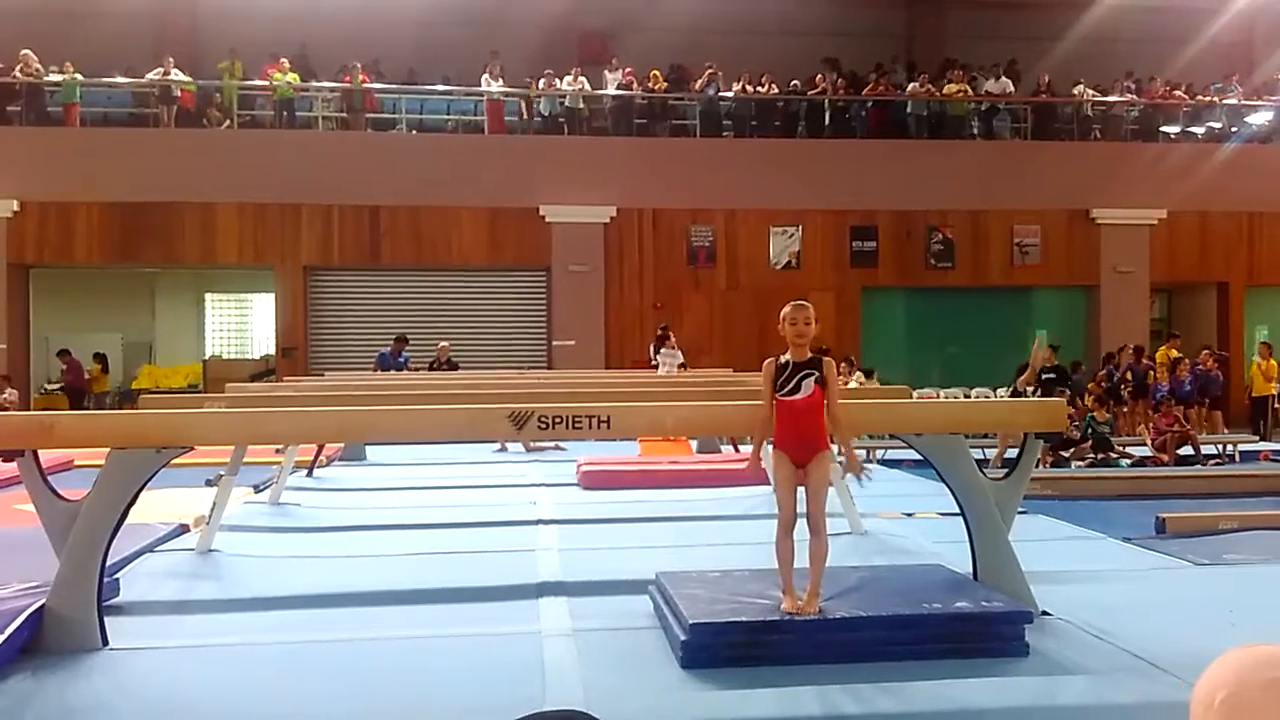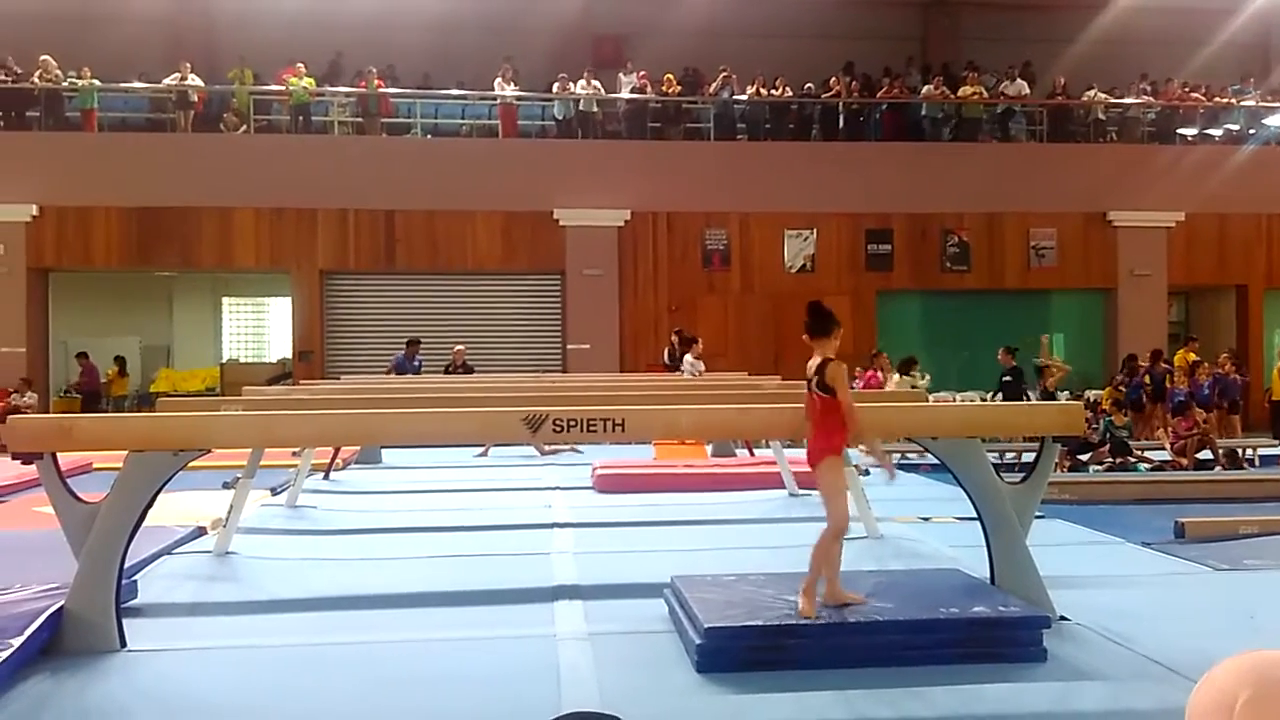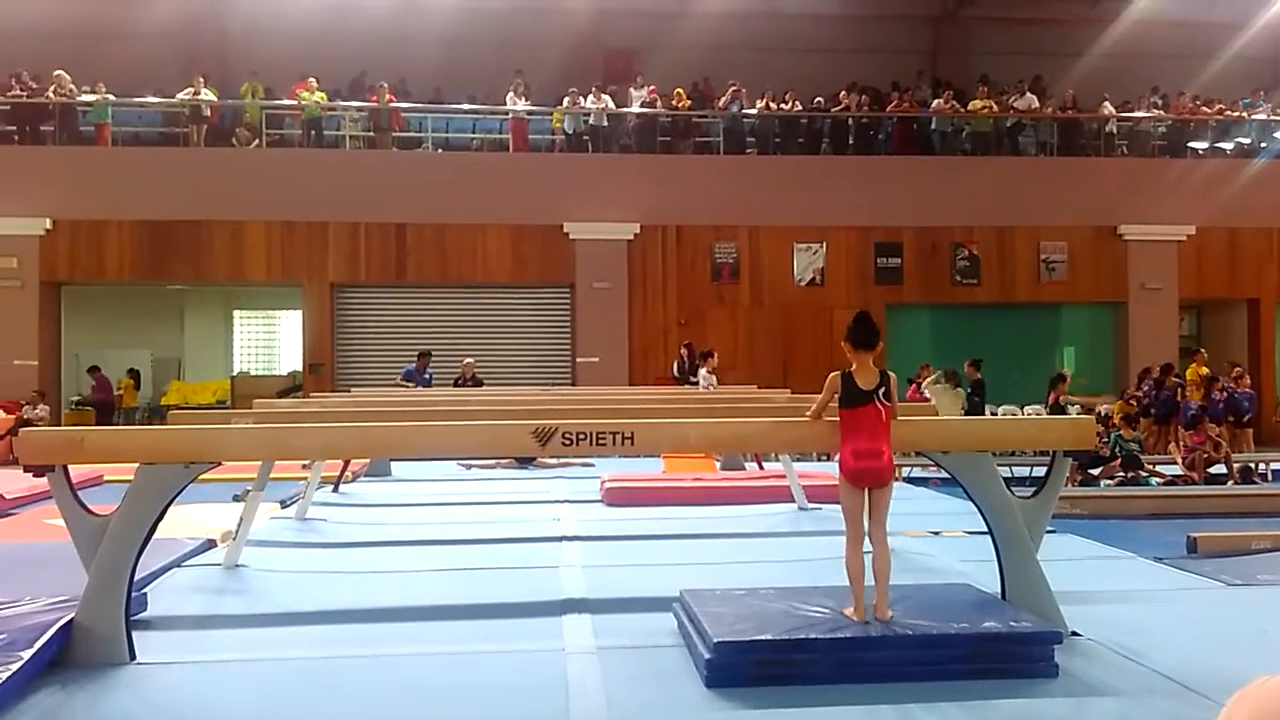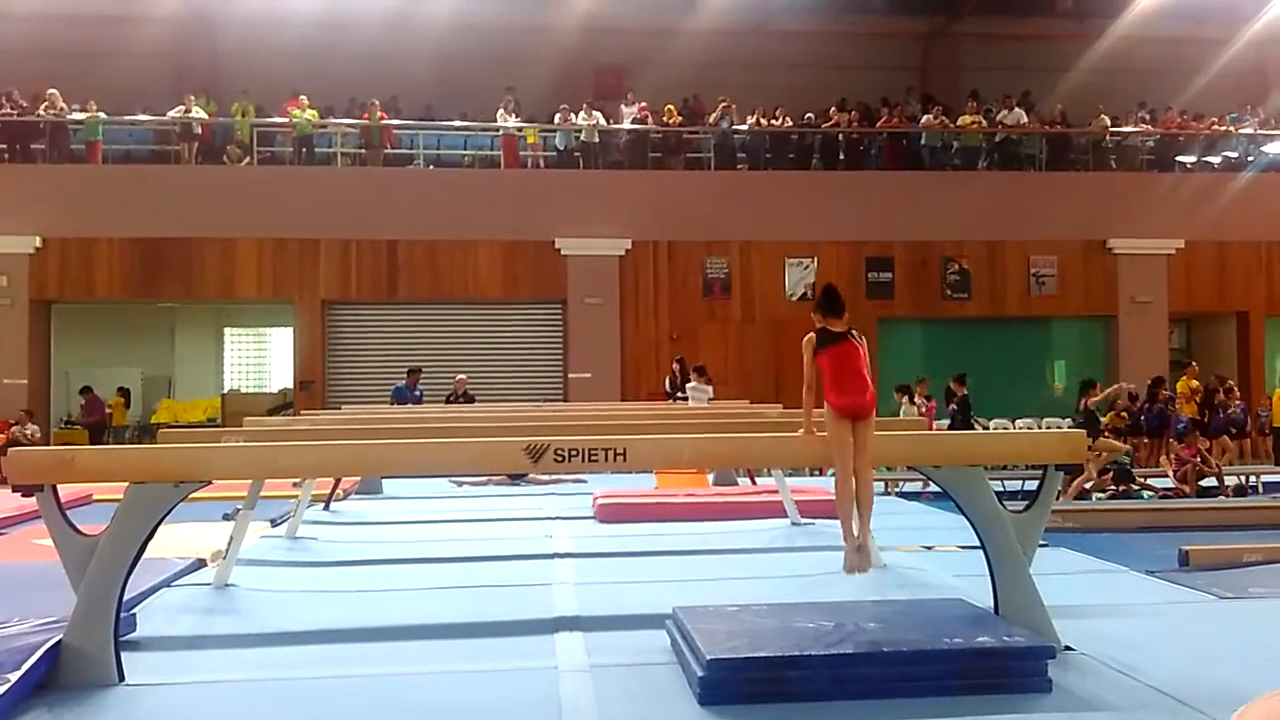
dt=1s
person 1, frame 1
left shoulder: (825, 365)
right shoulder: (772, 366)
left elbow: (833, 413)
right elbow: (767, 414)
left wrist: (849, 452)
right wrist: (756, 452)
left hip: (818, 450)
right hip: (783, 451)
left knee: (817, 521)
right knee: (786, 521)
left ankle: (814, 592)
right ankle: (788, 591)
person 1, frame 2
left shoulder: (811, 366)
right shoulder: (836, 368)
right elbow: (850, 416)
right wrist: (879, 452)
left hip: (822, 449)
right hip: (827, 452)
left knee: (840, 522)
right knee: (837, 524)
left ankle: (832, 589)
right ankle: (808, 591)
person 1, frame 3
left shoulder: (838, 380)
right shoulder: (889, 379)
left elbow: (815, 414)
left wrist: (813, 414)
left hip: (852, 466)
right hip: (882, 466)
left knee: (854, 538)
right knee: (879, 535)
left ankle: (859, 608)
right ankle: (882, 606)
person 1, frame 4
left shoulder: (812, 339)
right shoulder: (857, 335)
left elbow: (809, 385)
left wrist: (807, 423)
left hip: (838, 402)
right hip: (864, 400)
left knee: (844, 472)
right knee: (863, 470)
left ankle: (850, 538)
right ankle: (864, 536)
